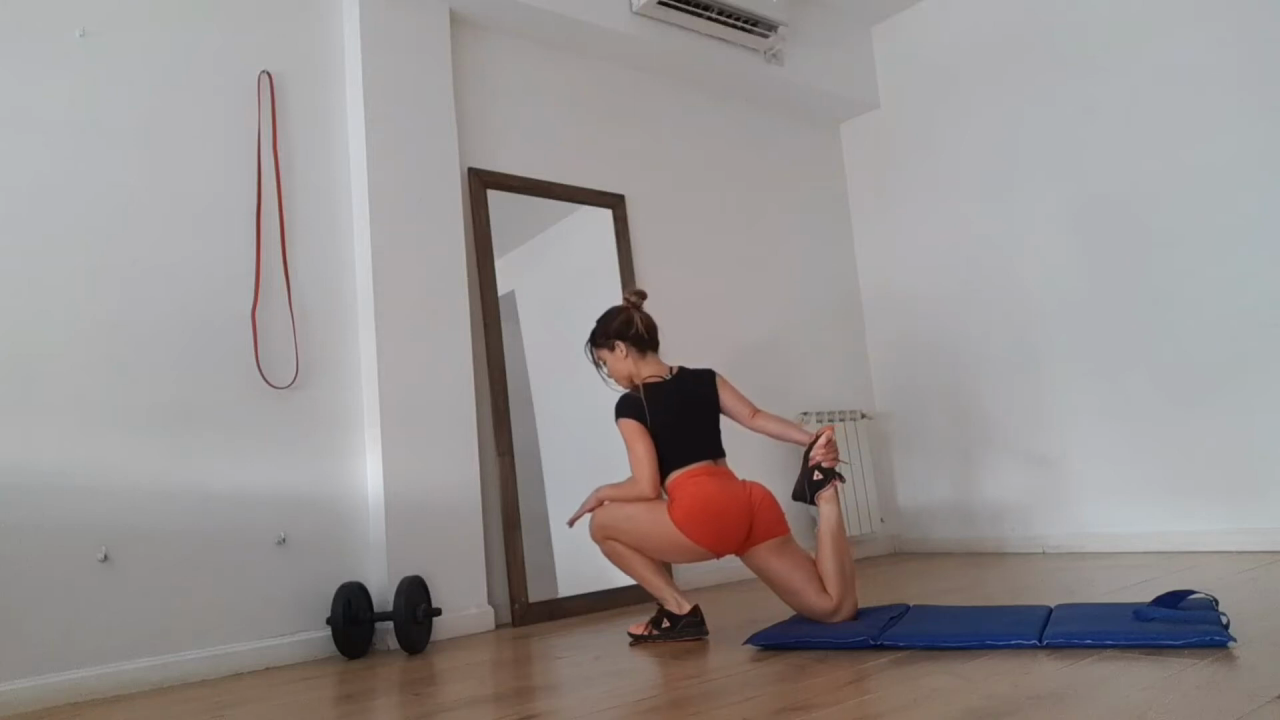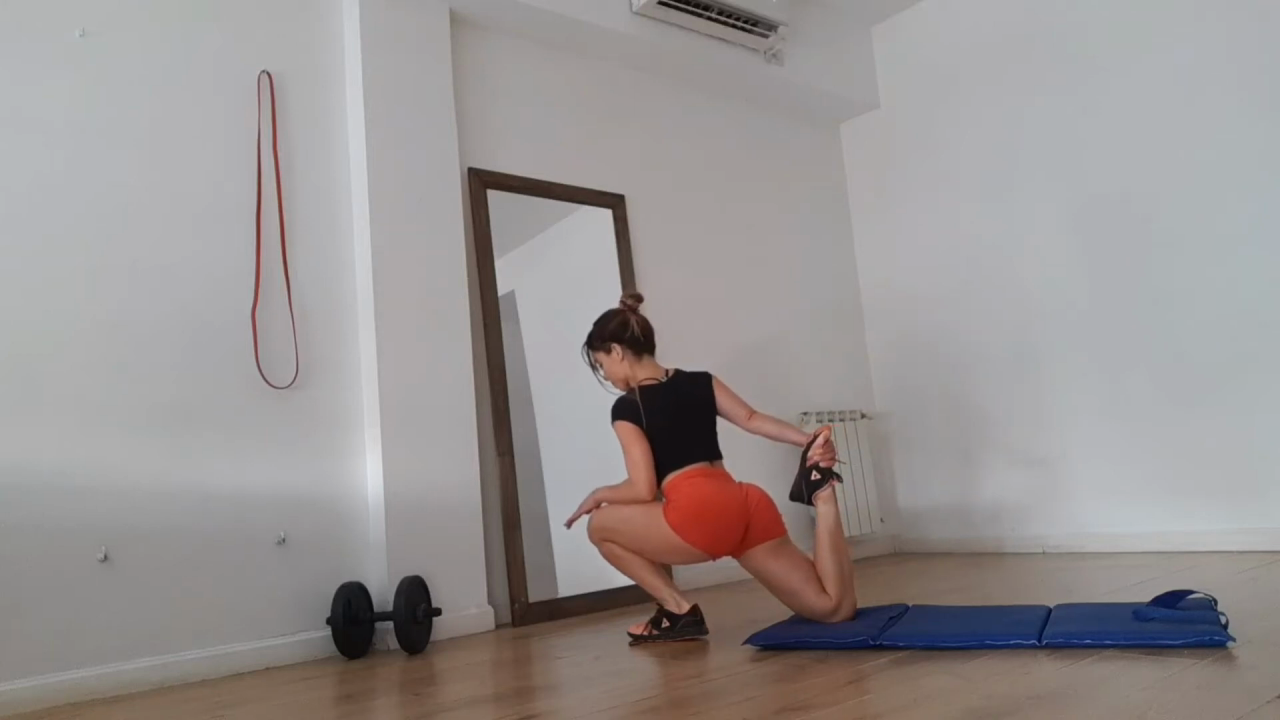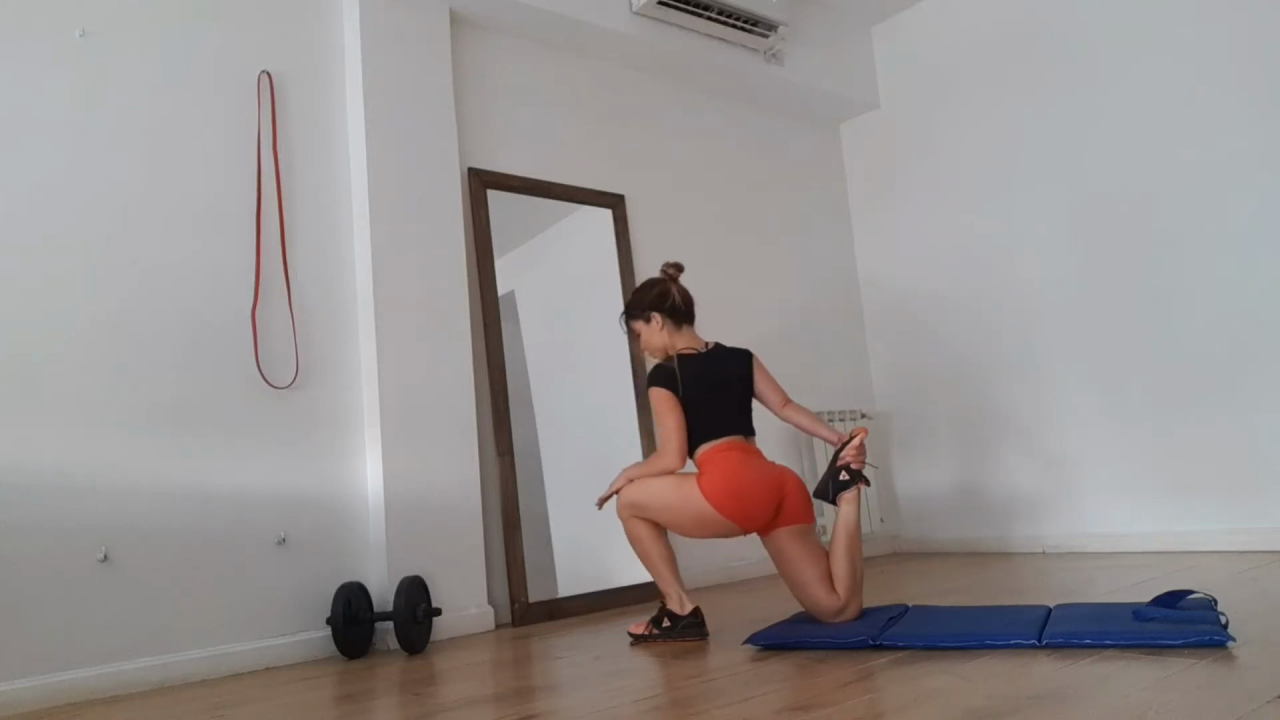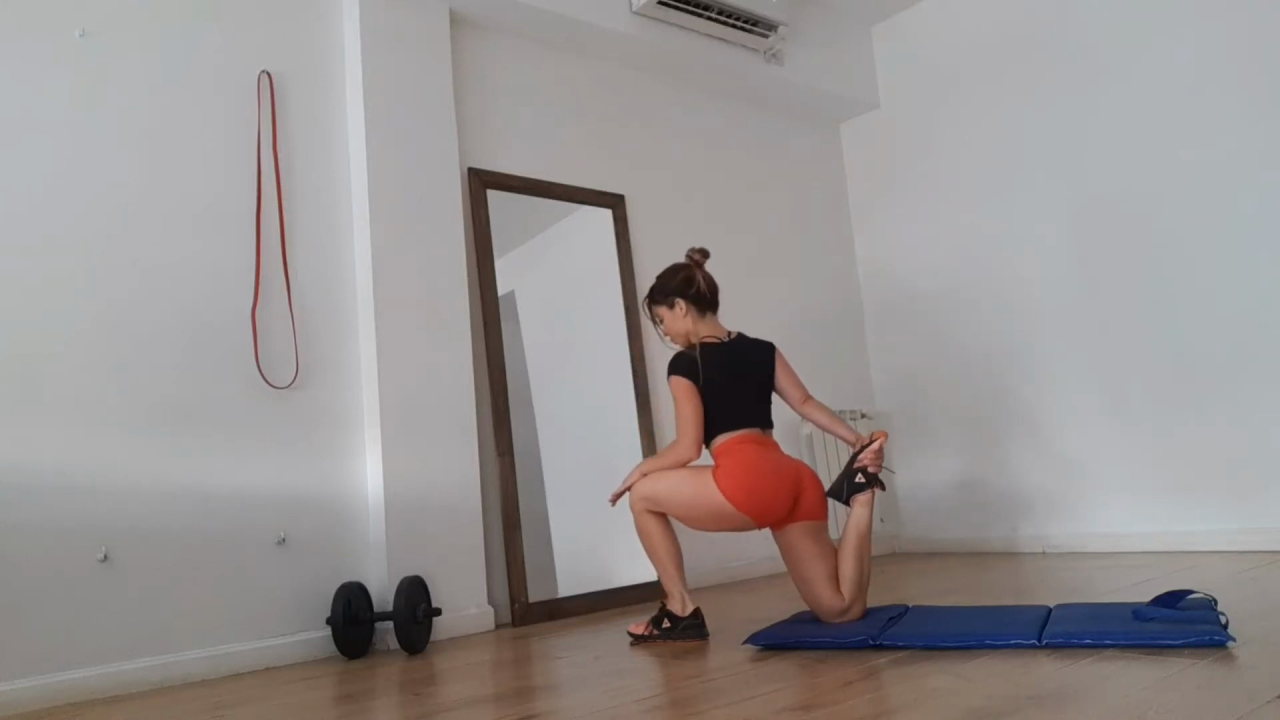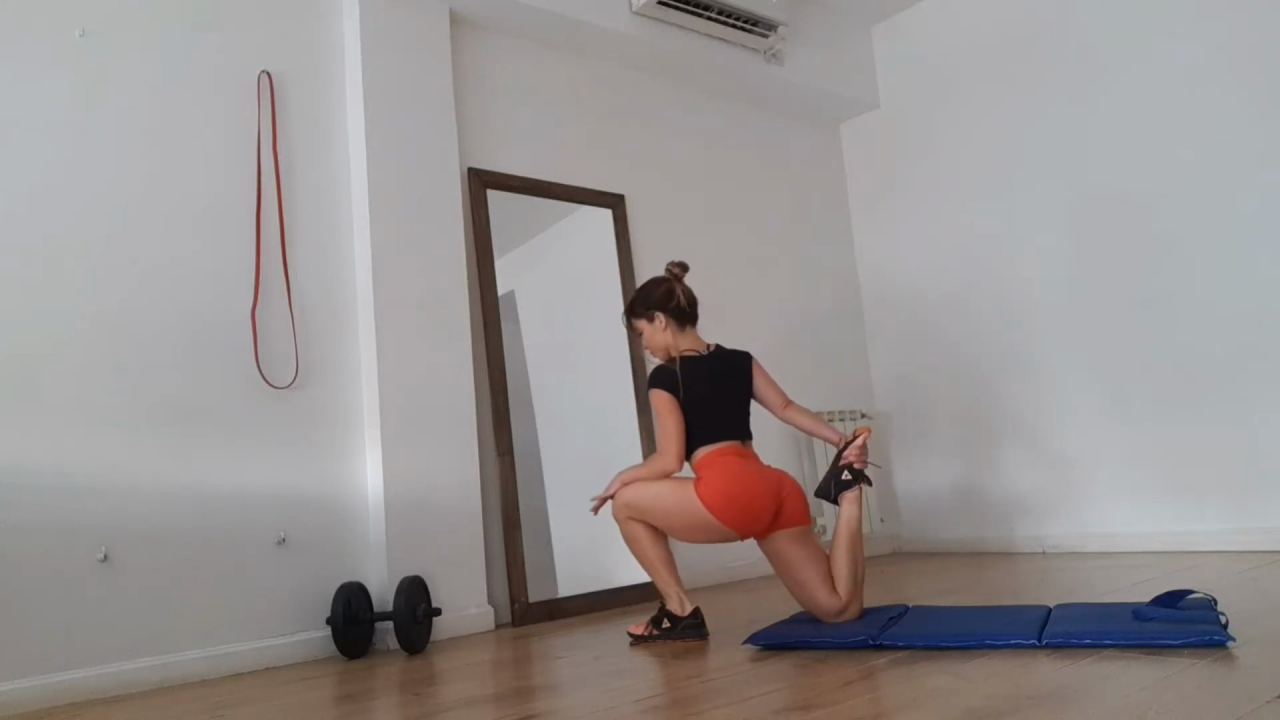
dt=1s
person 1, frame 1
left shoulder: (631, 405)
right shoulder: (704, 379)
left elbow: (647, 488)
right elbow: (755, 417)
left wrist: (601, 494)
right wrist: (813, 441)
left hip: (705, 514)
right hip: (752, 504)
left knee: (602, 523)
left ankle: (679, 612)
person 1, frame 2
left shoulder: (627, 408)
right shoulder: (700, 382)
left elbow: (643, 490)
right elbow: (751, 419)
left wrist: (599, 495)
right wrist: (810, 441)
left hip: (701, 516)
right hip: (748, 506)
left knee: (600, 525)
left ankle: (678, 611)
person 1, frame 3
left shoulder: (664, 377)
right shoulder: (740, 358)
left elbow: (672, 459)
right elbow: (786, 407)
left wrist: (628, 473)
right wrist: (842, 441)
left hip: (733, 489)
right hip: (780, 486)
left knee: (630, 501)
right knee: (838, 608)
left ankle: (680, 611)
person 1, frame 4
left shoulder: (685, 364)
right shoulder: (762, 349)
left elbow: (688, 449)
right elbow: (805, 403)
left wrist: (641, 469)
right wrist: (859, 441)
left hip: (750, 483)
right hip: (796, 481)
left knee: (643, 495)
right knee: (841, 608)
left ankle: (681, 612)
person 1, frame 5
left shoulder: (665, 378)
right shoulder: (740, 360)
left elbow: (670, 461)
right elbow: (787, 408)
left wrist: (622, 478)
right wrist: (842, 441)
left hip: (731, 494)
right hip: (777, 490)
left knee: (626, 502)
right knee: (839, 607)
left ankle: (680, 612)
